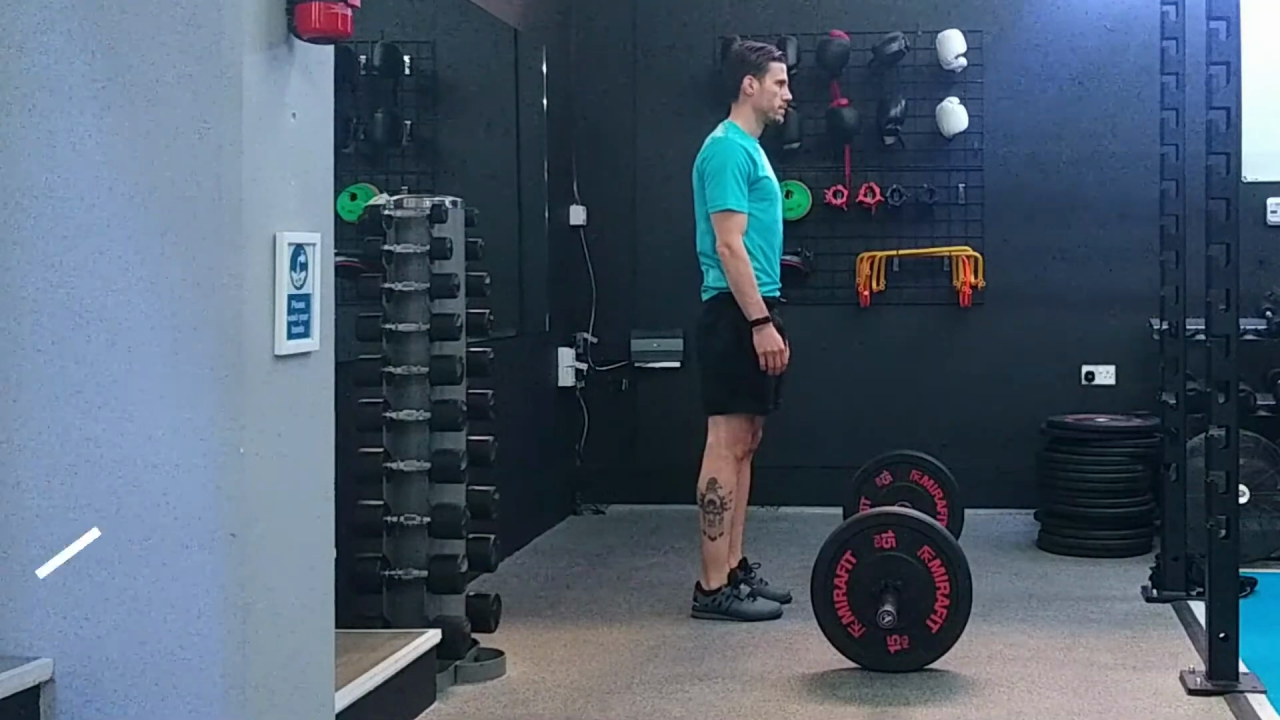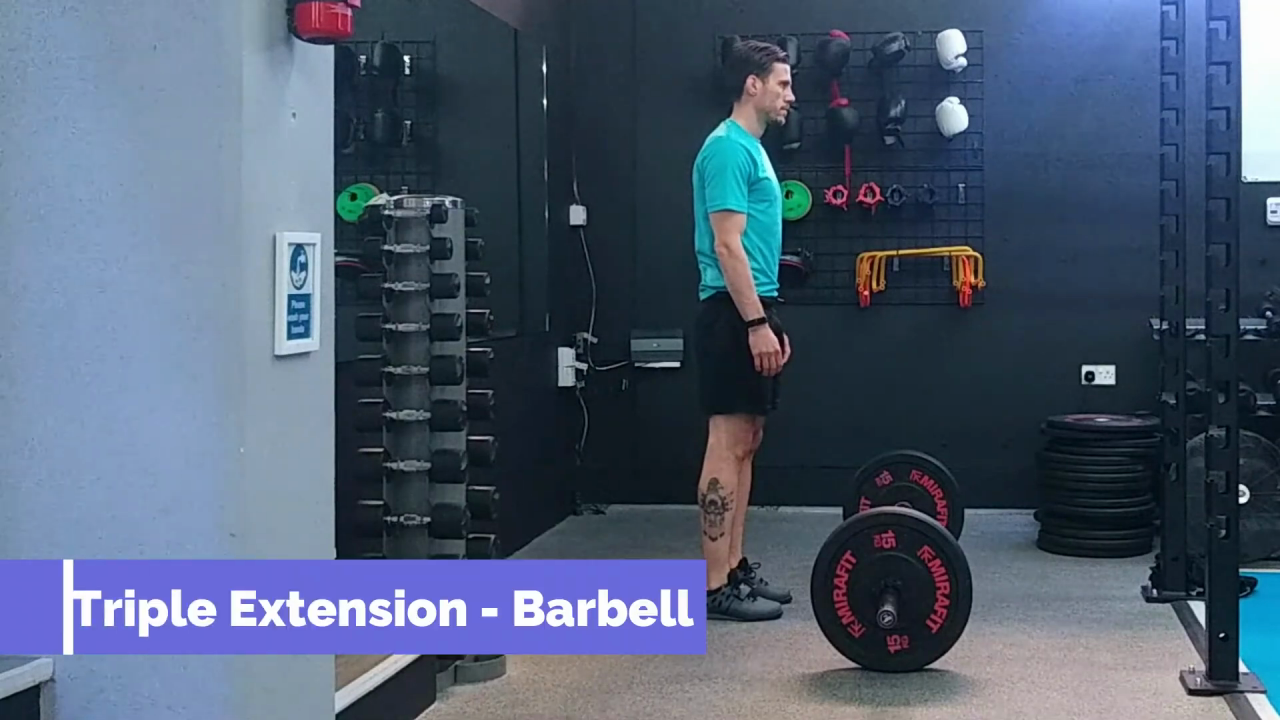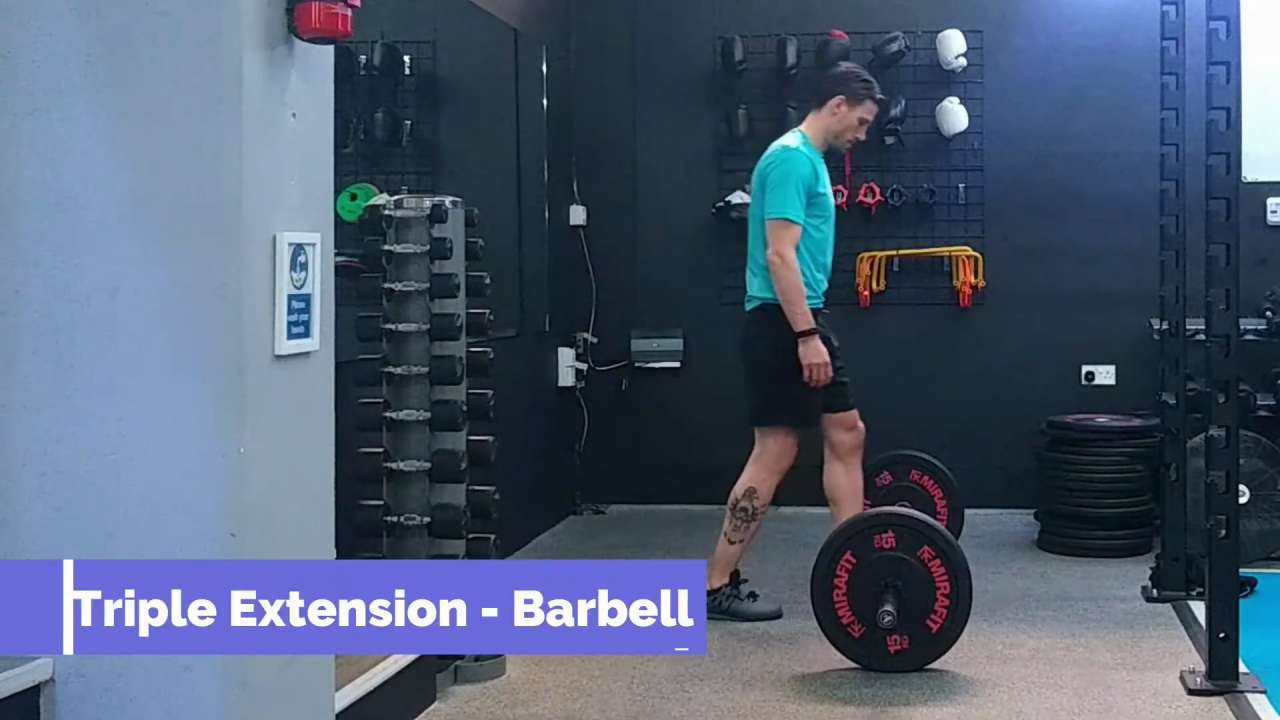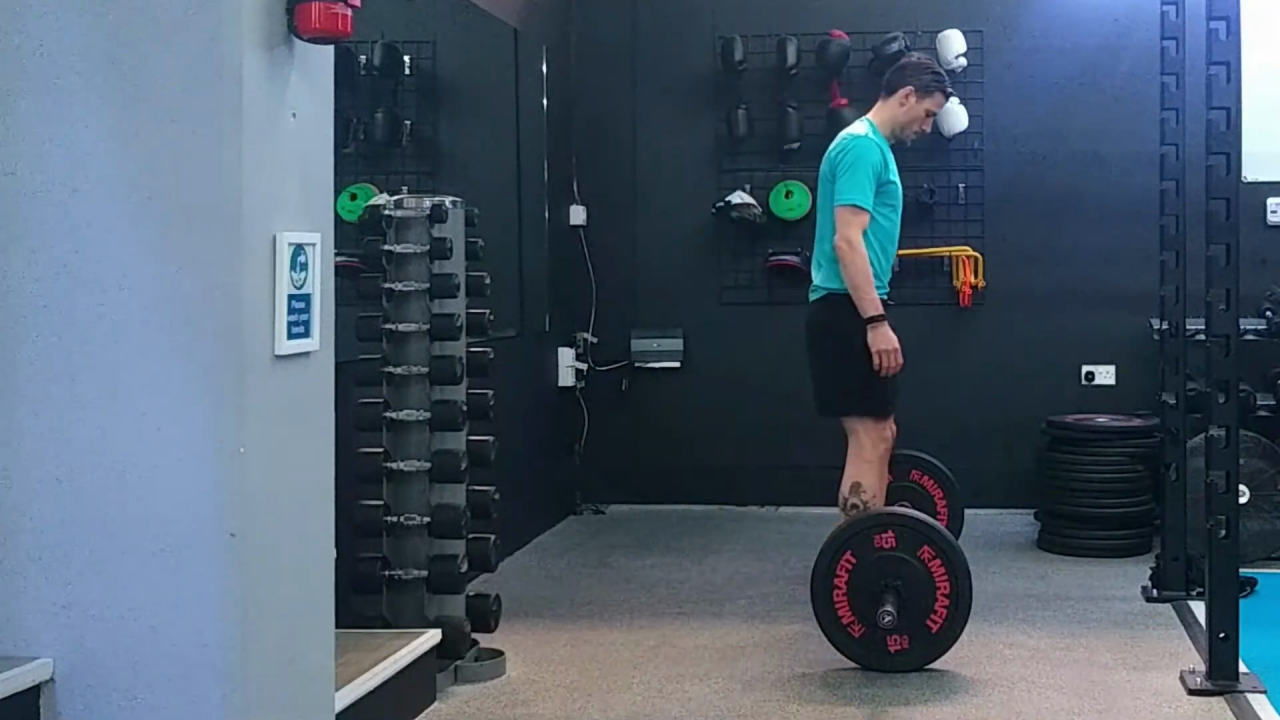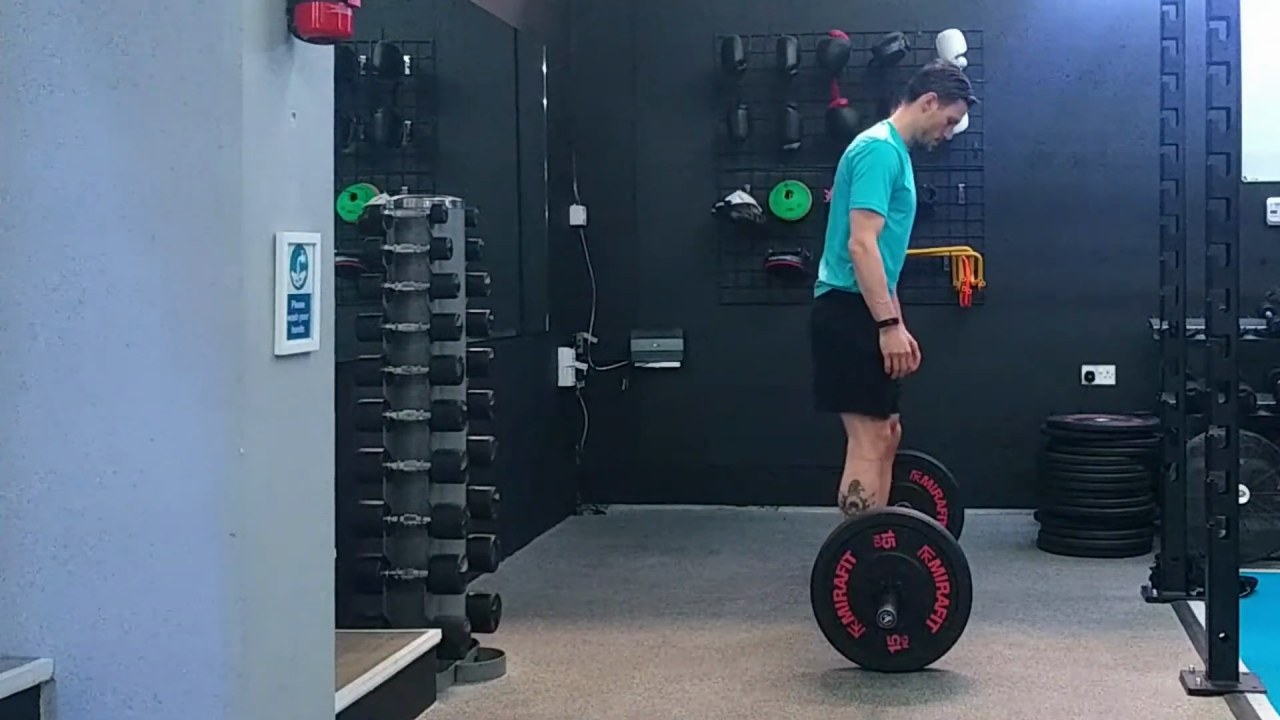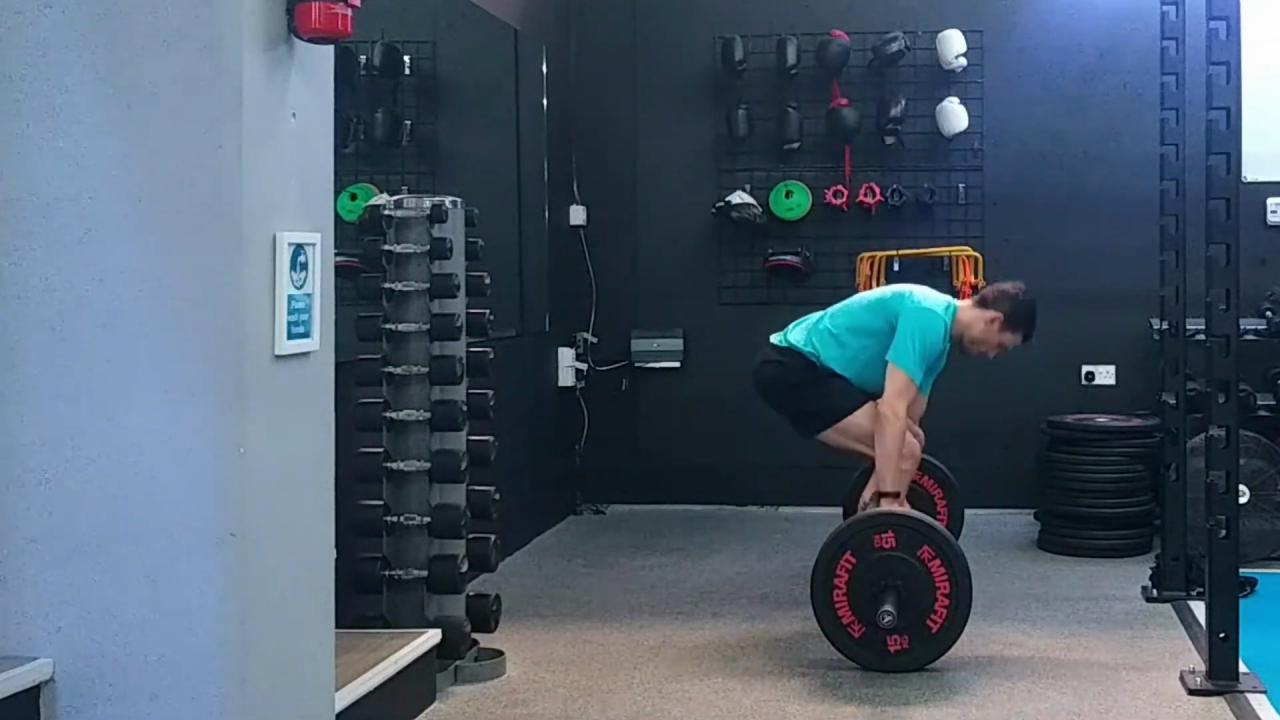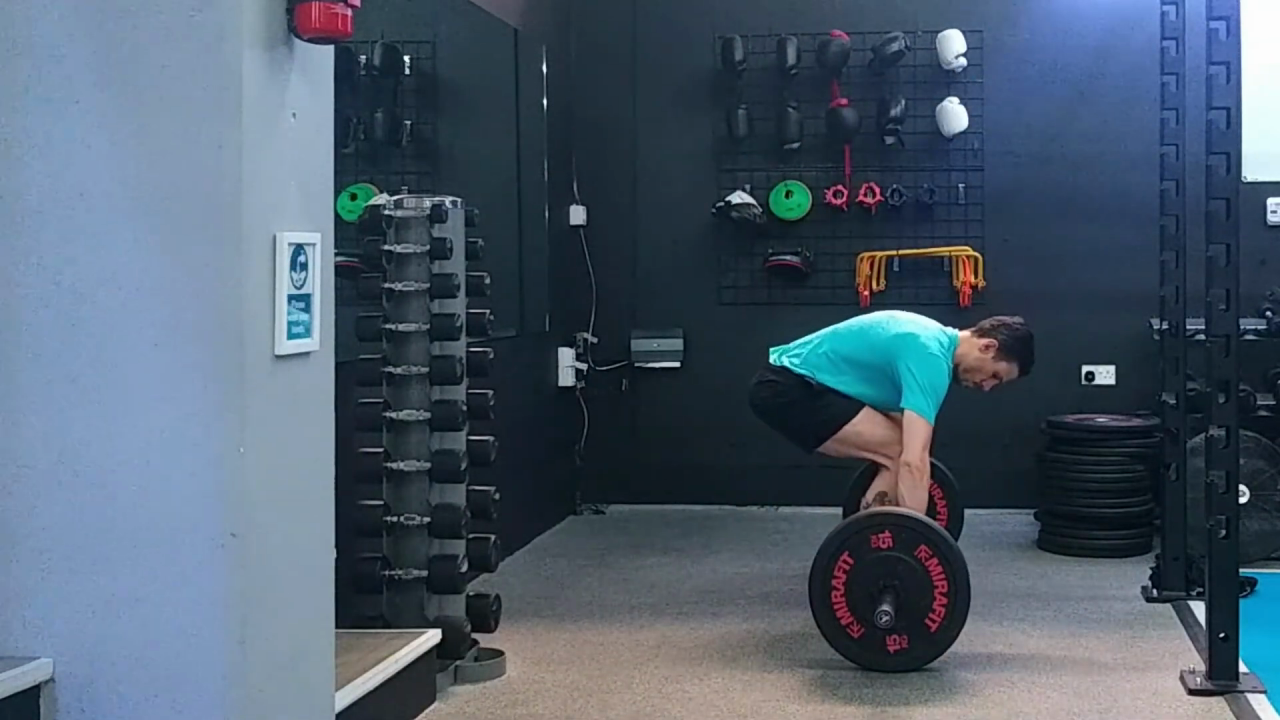
dt=0.7s
person 1, frame 1
left shoulder: (749, 148)
right shoulder: (728, 148)
right elbow: (729, 246)
left wrist: (766, 319)
right wrist: (761, 322)
left hip: (751, 312)
right hip: (737, 315)
left knee: (744, 444)
right knee: (727, 446)
left ankle: (735, 568)
right ankle: (714, 586)
person 1, frame 2
left shoulder: (751, 147)
right shoulder: (728, 147)
right elbow: (728, 246)
left wrist: (769, 320)
right wrist: (756, 323)
left hip: (751, 312)
right hip: (733, 315)
left knee: (745, 445)
right knee: (728, 446)
left ankle: (734, 567)
right ankle: (714, 586)
person 1, frame 3
left shoulder: (809, 159)
right shoulder: (791, 158)
right elbow: (779, 254)
right wrist: (804, 334)
left hip: (806, 320)
right hip: (784, 323)
left knee: (847, 435)
right knee: (774, 453)
right ankle: (716, 585)
person 1, frame 4
left shoulder: (872, 147)
right shoulder: (861, 146)
right elbow: (847, 241)
left wrist: (875, 317)
right wrist: (876, 321)
left hip: (854, 313)
right hip: (847, 313)
left knee: (878, 438)
right knee: (871, 441)
person 1, frame 5
left shoulder: (891, 151)
right shoulder: (879, 149)
right elbow: (862, 245)
left wrist: (898, 325)
right wrist: (890, 325)
left hip: (854, 309)
right hip: (848, 310)
left knee: (885, 434)
right knee: (871, 440)
person 1, frame 6
left shoulder: (936, 322)
right shoulder: (929, 319)
left elbow: (907, 417)
right elbow: (891, 410)
left wrist: (897, 500)
right wrist: (890, 498)
left hip: (806, 367)
right hip: (791, 368)
left knee: (908, 444)
right knee: (900, 452)
person 1, frame 7
left shoulder: (936, 341)
right shoulder: (931, 358)
right elbow: (913, 461)
left hip: (795, 381)
right hip: (786, 387)
left knee: (902, 448)
right knee: (899, 455)
